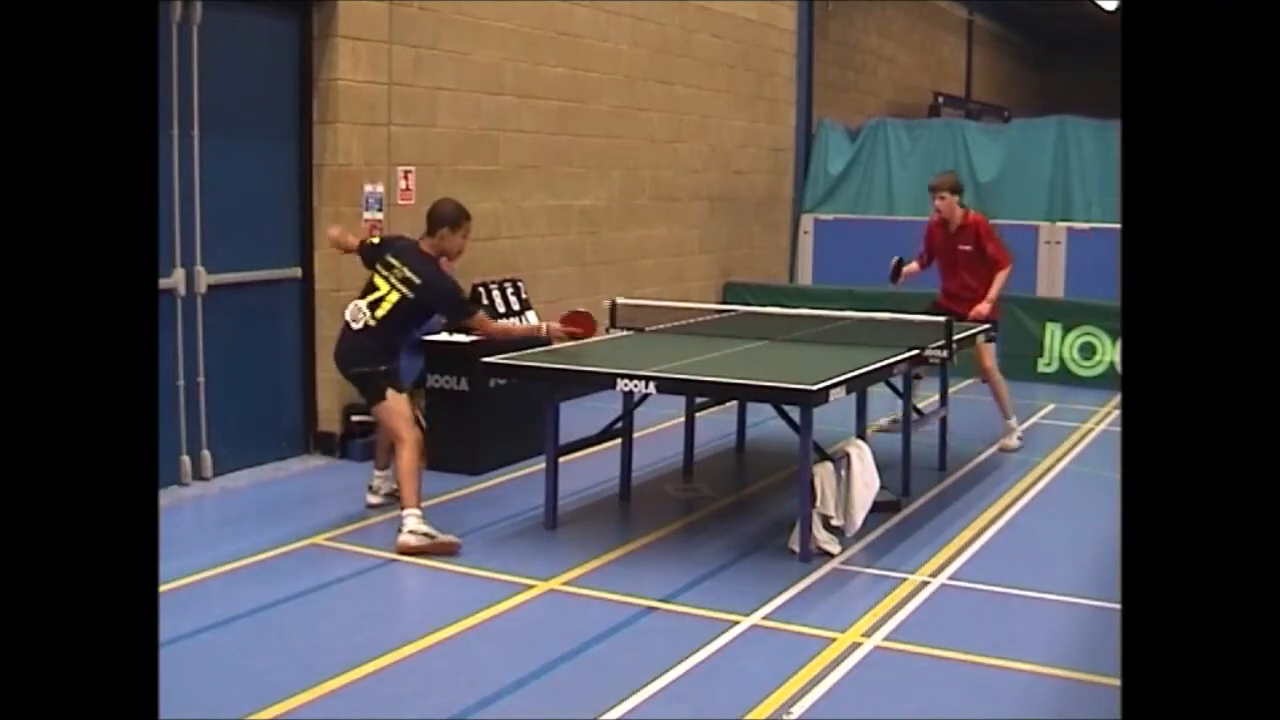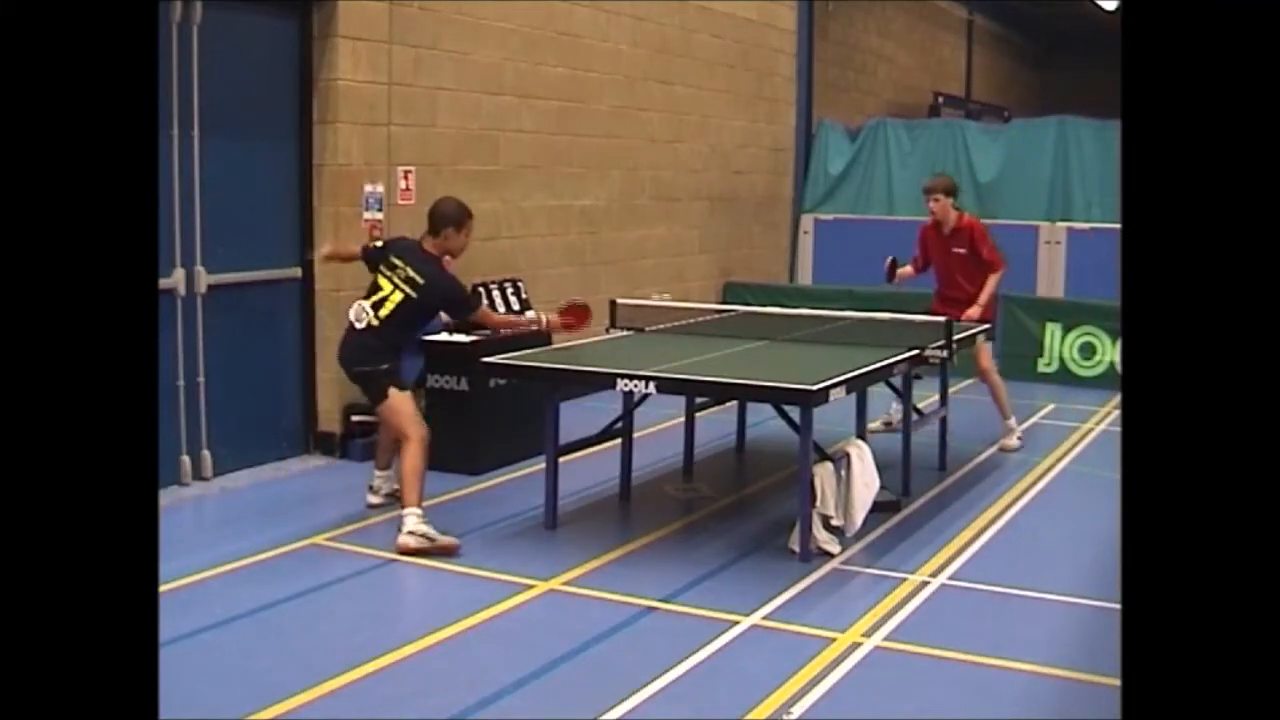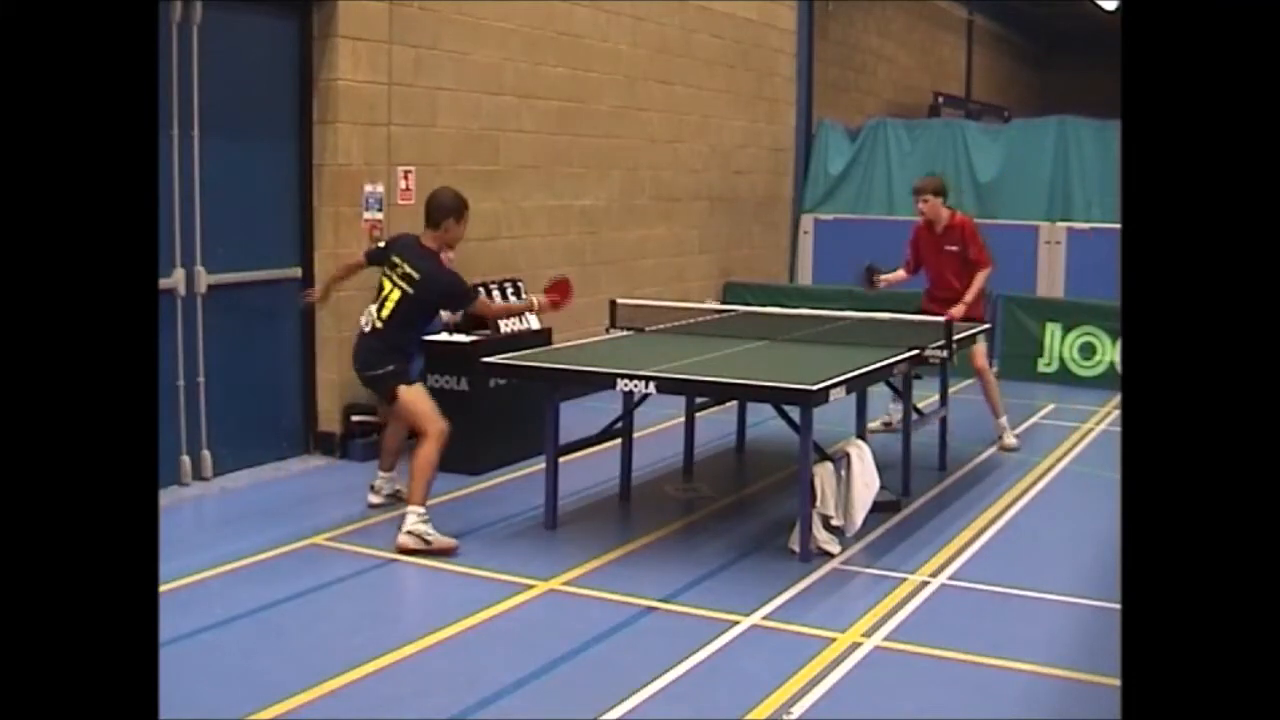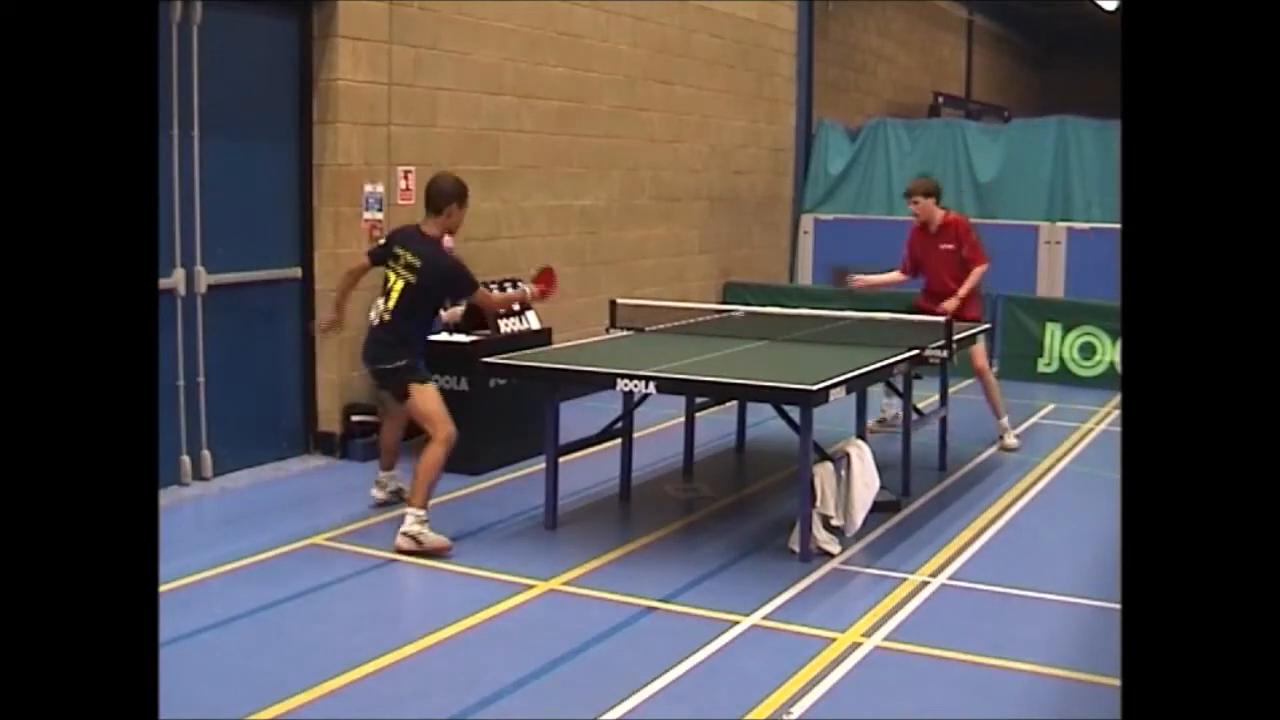
dt=0.1s
person 1, frame 1
left shoulder: (393, 246)
right shoulder: (439, 283)
left elbow: (346, 243)
right elbow: (488, 328)
left wrist: (339, 236)
right wrist: (540, 329)
left hip: (353, 346)
right hip: (367, 360)
left knee: (395, 414)
right knee: (409, 437)
left ankle: (381, 484)
right ankle: (413, 527)
person 1, frame 2
left shoulder: (398, 246)
right shoulder: (443, 284)
left elbow: (350, 254)
right elbow: (493, 321)
left wrist: (329, 253)
right wrist: (542, 322)
left hip: (357, 347)
right hip: (370, 359)
left knee: (396, 414)
right knee: (415, 435)
left ankle: (381, 484)
right ankle: (414, 527)
person 1, frame 3
left shoulder: (397, 246)
right shoulder: (440, 277)
left elbow: (354, 265)
right elbow: (488, 310)
left wrist: (325, 289)
right wrist: (532, 305)
left hip: (373, 350)
right hip: (384, 361)
left knee: (400, 412)
right knee: (435, 430)
right ankle: (414, 526)
person 1, frame 4
left shoulder: (399, 237)
right shoulder: (442, 263)
left elbow: (353, 272)
right elbow: (490, 304)
left wrist: (336, 311)
right wrist: (523, 295)
left hip: (379, 347)
right hip: (398, 355)
left knee: (397, 414)
right knee: (443, 434)
left ankle: (385, 484)
right ankle: (413, 528)
person 2, frame 1
left shoulder: (979, 225)
right shoulder: (934, 227)
left elbow: (1004, 265)
right elbow: (923, 261)
left wrist: (989, 301)
right wrist: (904, 271)
left hip: (978, 306)
right hip: (947, 302)
left knee: (987, 366)
left ankle: (1012, 429)
right ankle: (904, 413)
person 2, frame 2
left shoulder: (973, 228)
right shoulder: (927, 231)
left elbow: (997, 268)
right elbow: (918, 266)
left wrist: (980, 305)
right wrist: (898, 273)
left hip: (974, 309)
right hip: (941, 307)
left knee: (986, 368)
left ankle: (1011, 428)
right ankle: (896, 415)
person 2, frame 3
left shoulder: (964, 225)
right shoulder: (920, 231)
left elbow: (985, 267)
right elbow: (910, 269)
left wrist: (964, 304)
right wrist: (887, 279)
left hip: (966, 308)
right hip: (933, 306)
left knee: (980, 365)
left ankle: (1004, 428)
right ankle: (895, 415)
person 2, frame 4
left shoulder: (958, 225)
right shoulder: (917, 234)
left elbow: (980, 265)
right elbow: (906, 273)
left wrist: (957, 298)
right wrist: (865, 280)
left hip: (964, 308)
right hip: (929, 305)
left knee: (979, 366)
left ankle: (1004, 428)
right ankle: (890, 412)
